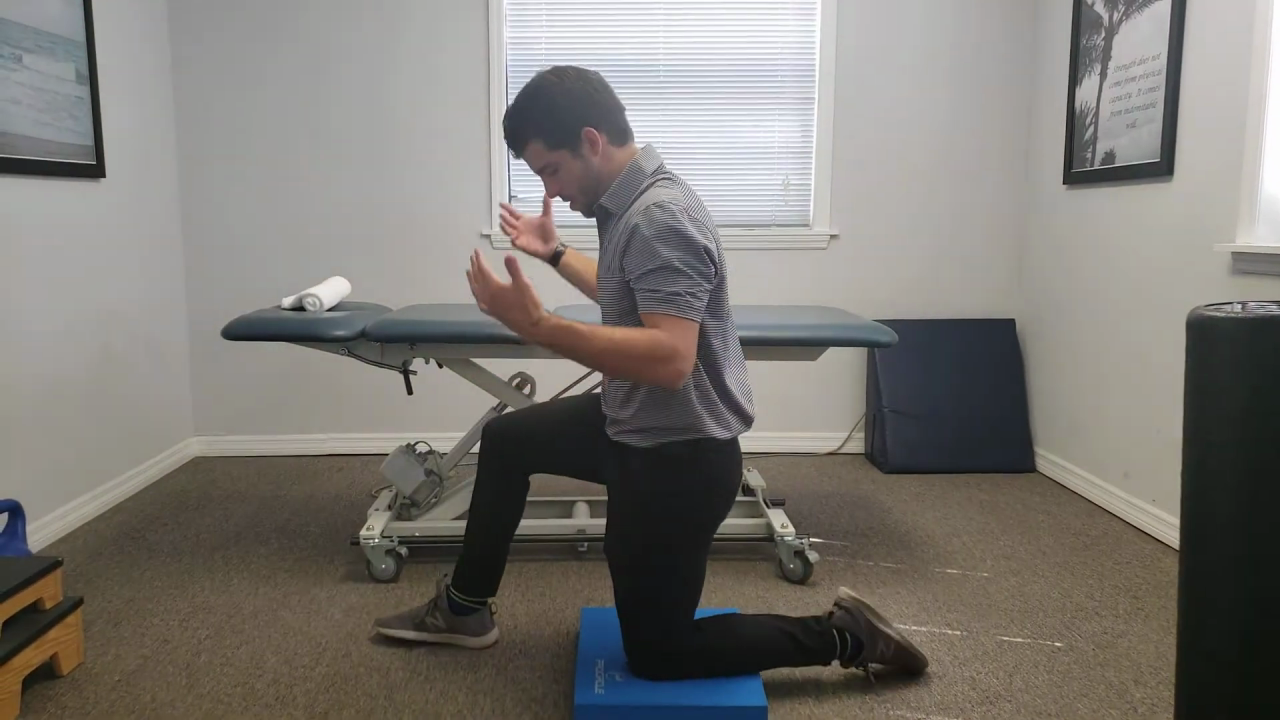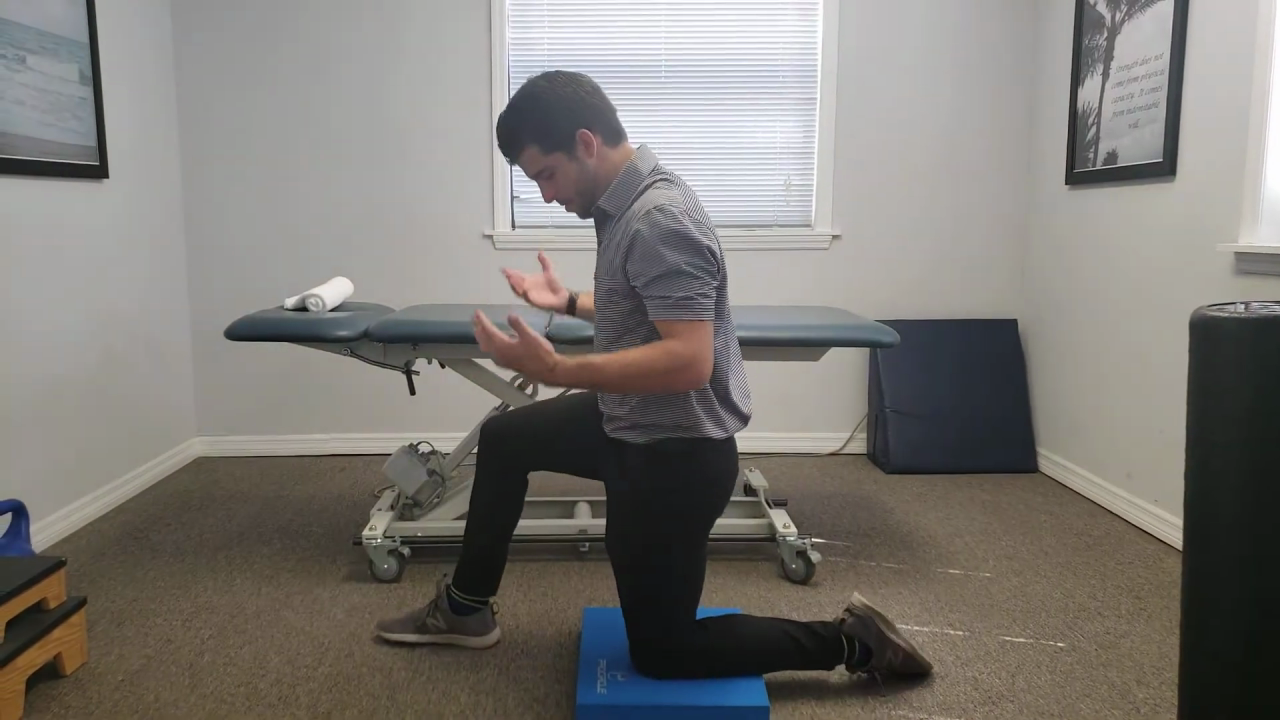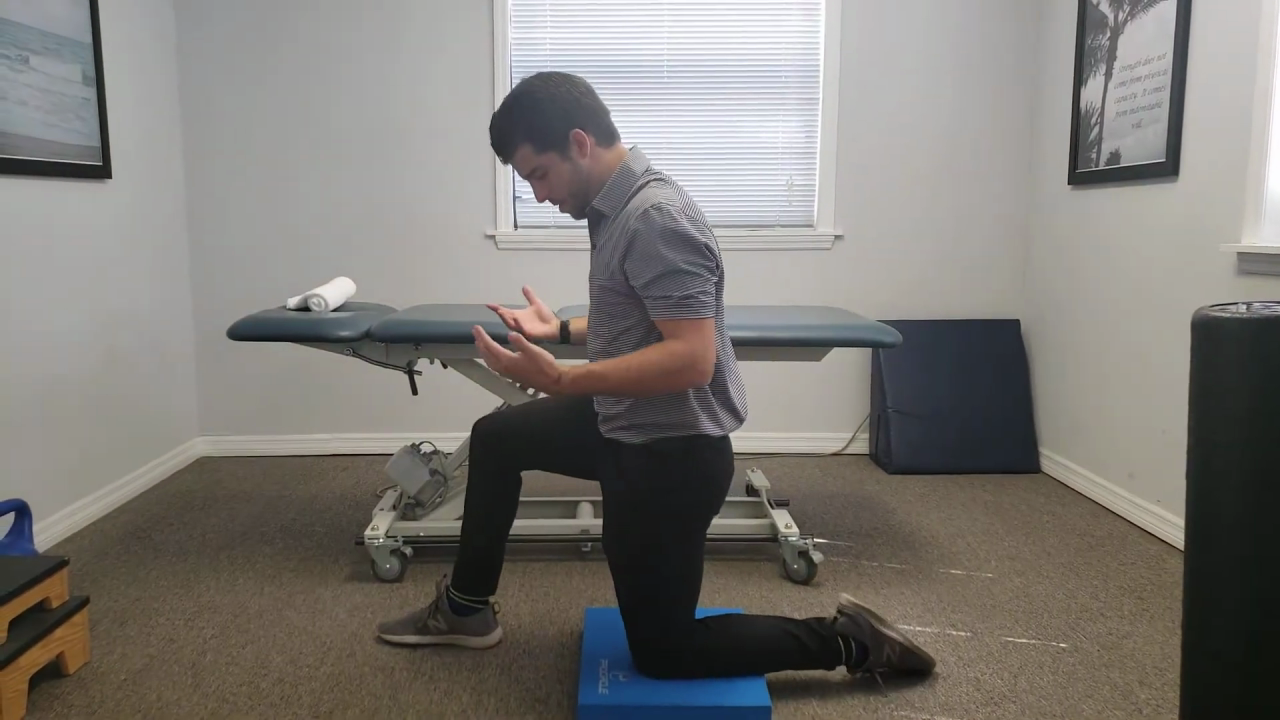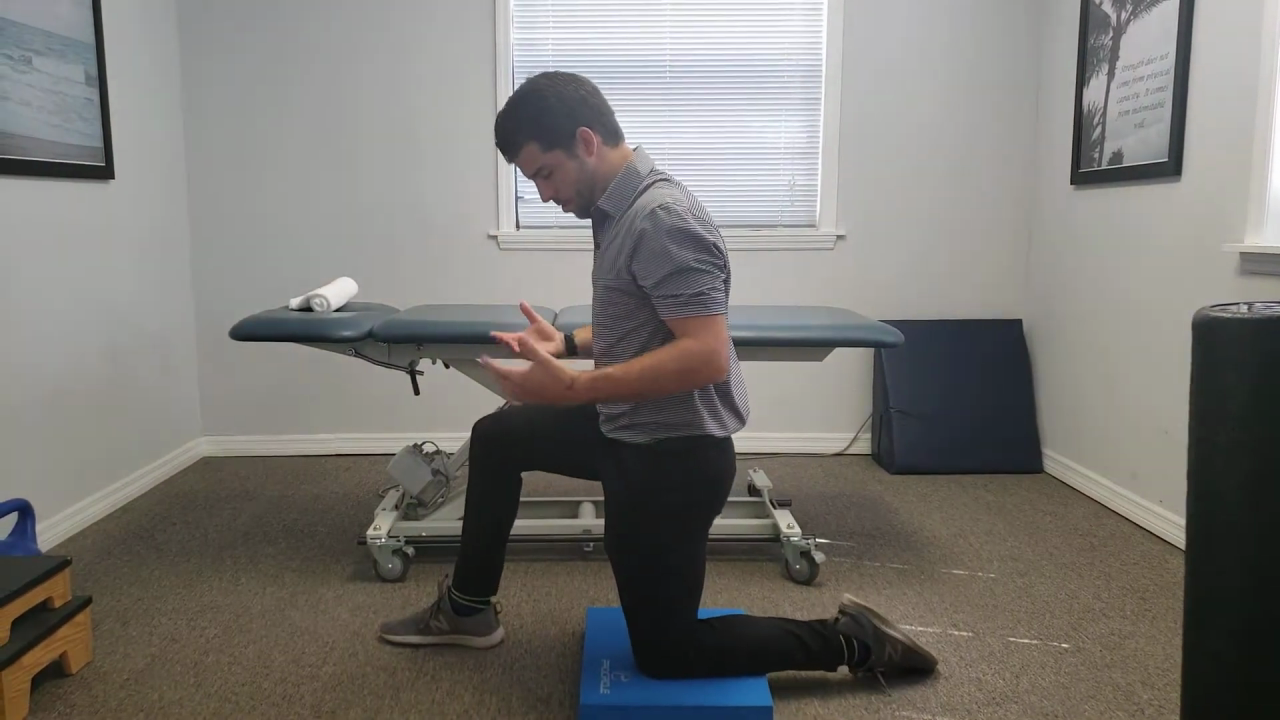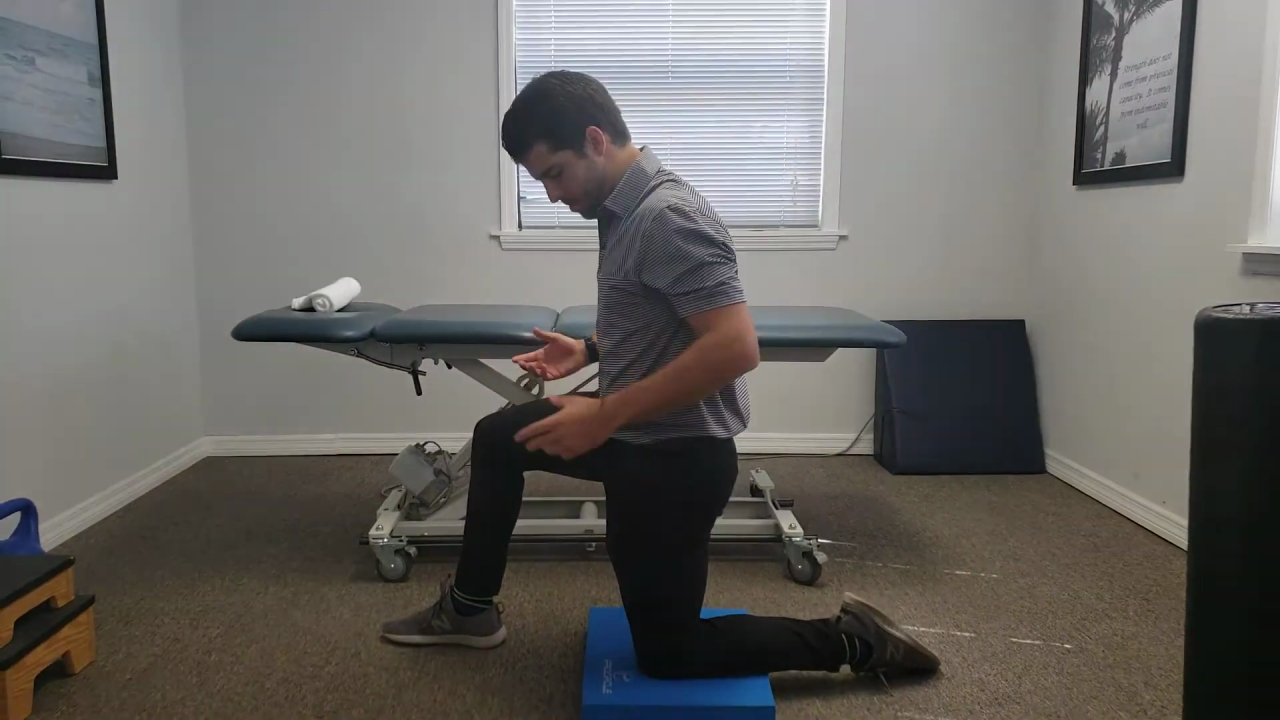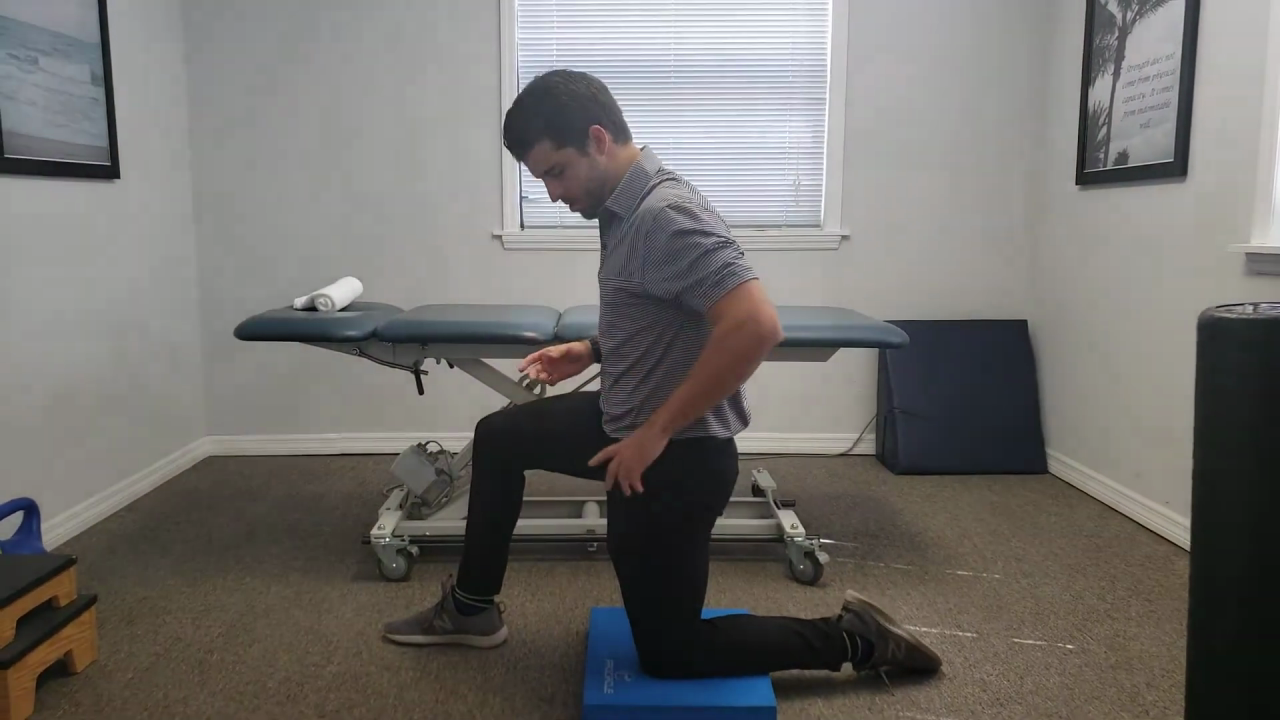
dt=0.3s
person 1, frame 1
left shoulder: (660, 218)
right shoulder: (636, 202)
left elbow: (669, 358)
left wrist: (539, 326)
right wrist: (554, 253)
left hip: (679, 458)
right hip: (635, 427)
left knee: (656, 652)
right knee: (504, 440)
left ankle: (841, 634)
right ankle: (464, 608)
person 1, frame 2
left shoulder: (660, 219)
right shoulder: (632, 201)
left elbow: (688, 362)
left wrist: (557, 369)
right wrist: (568, 301)
left hip: (677, 455)
right hip: (634, 426)
left knee: (661, 651)
right knee: (503, 438)
left ankle: (847, 639)
right ankle: (466, 607)
person 1, frame 3
left shoulder: (657, 219)
right shoulder: (619, 207)
left elbow: (692, 359)
left wrist: (560, 380)
right wrist: (559, 329)
left hip: (672, 454)
right hip: (627, 425)
left knee: (662, 651)
right knee: (495, 439)
left ankle: (846, 639)
right ankle: (465, 608)
person 1, frame 4
left shoulder: (662, 218)
right shoulder: (621, 207)
left elbow: (704, 357)
left wrist: (571, 387)
right wrist: (568, 342)
left hip: (674, 455)
right hip: (629, 428)
left knee: (665, 651)
right knee: (495, 438)
left ankle: (848, 639)
right ankle: (467, 608)
person 1, frame 5
left shoulder: (667, 217)
right shoulder: (628, 207)
left elbow: (734, 345)
left wrist: (601, 416)
right wrist: (589, 350)
left hip: (674, 455)
right hip: (636, 430)
left knee: (667, 651)
right knee: (498, 438)
left ankle: (850, 639)
right ankle: (469, 608)
person 1, frame 6
left shoulder: (666, 216)
right shoulder: (628, 207)
left elbow: (755, 326)
left wrist: (658, 433)
right wrist: (592, 351)
left hip: (676, 459)
right hip: (631, 423)
left knee: (669, 652)
right knee: (498, 437)
left ankle: (851, 637)
right ankle: (471, 607)
